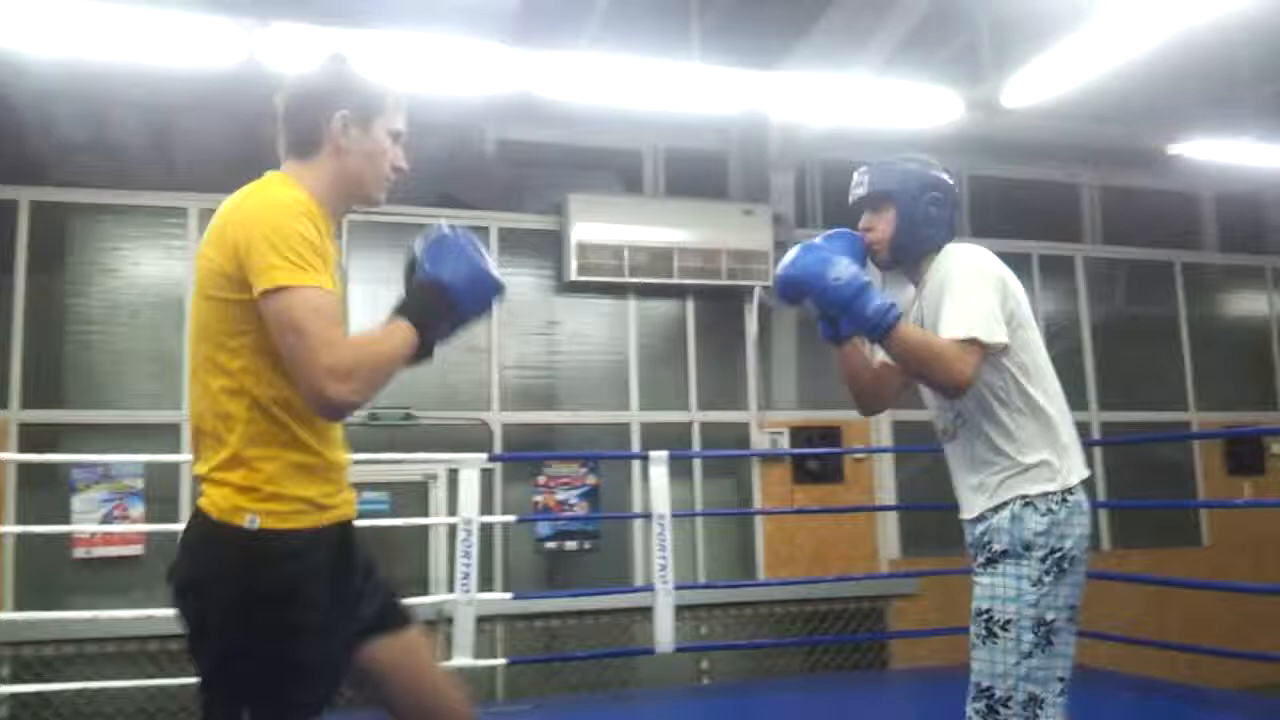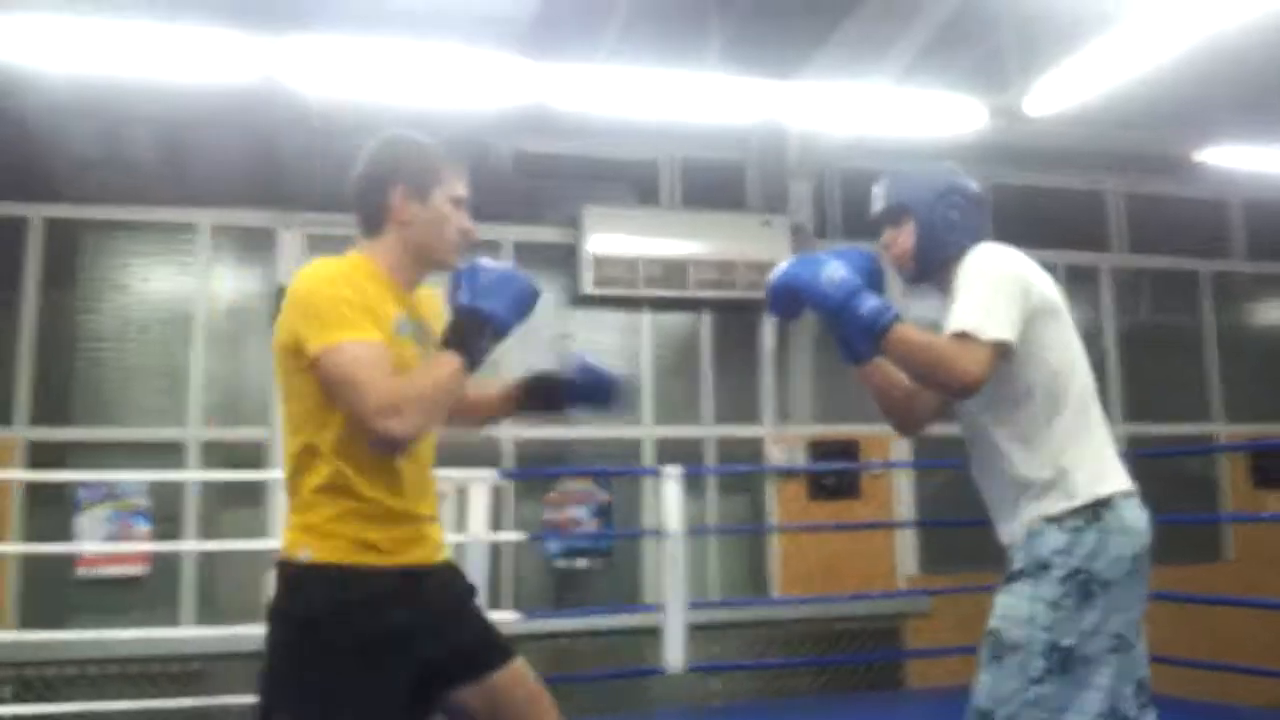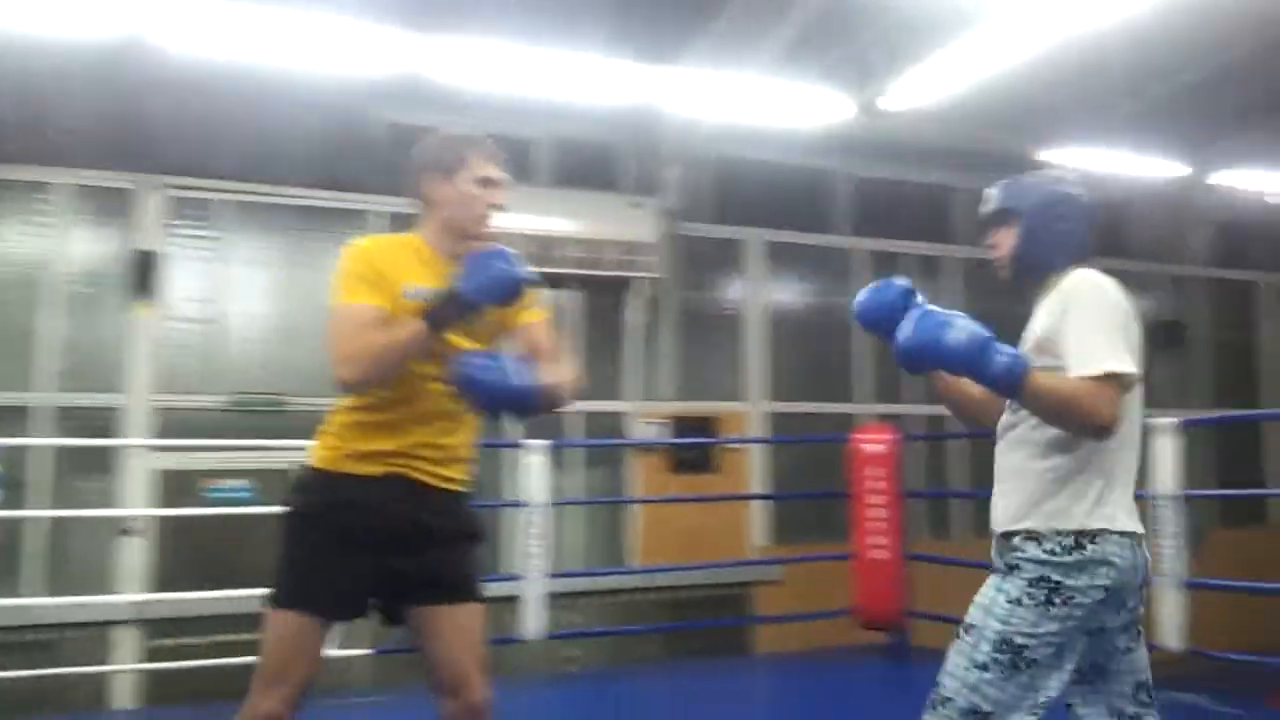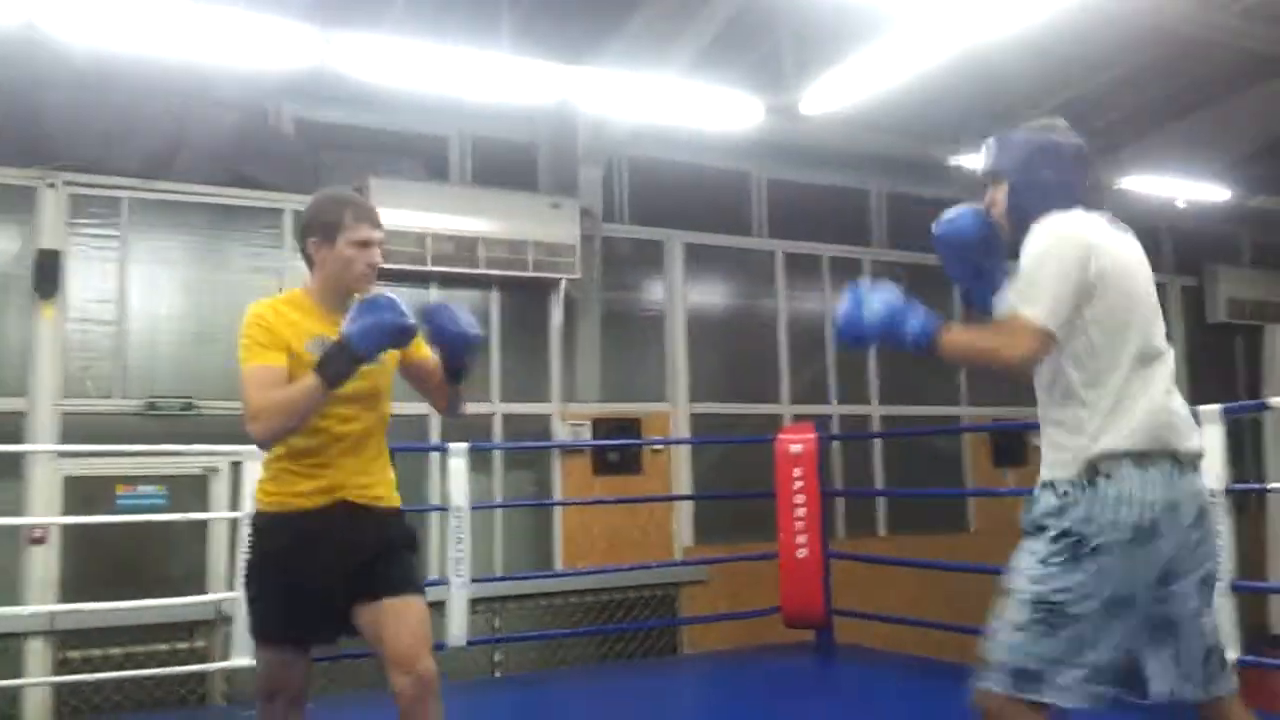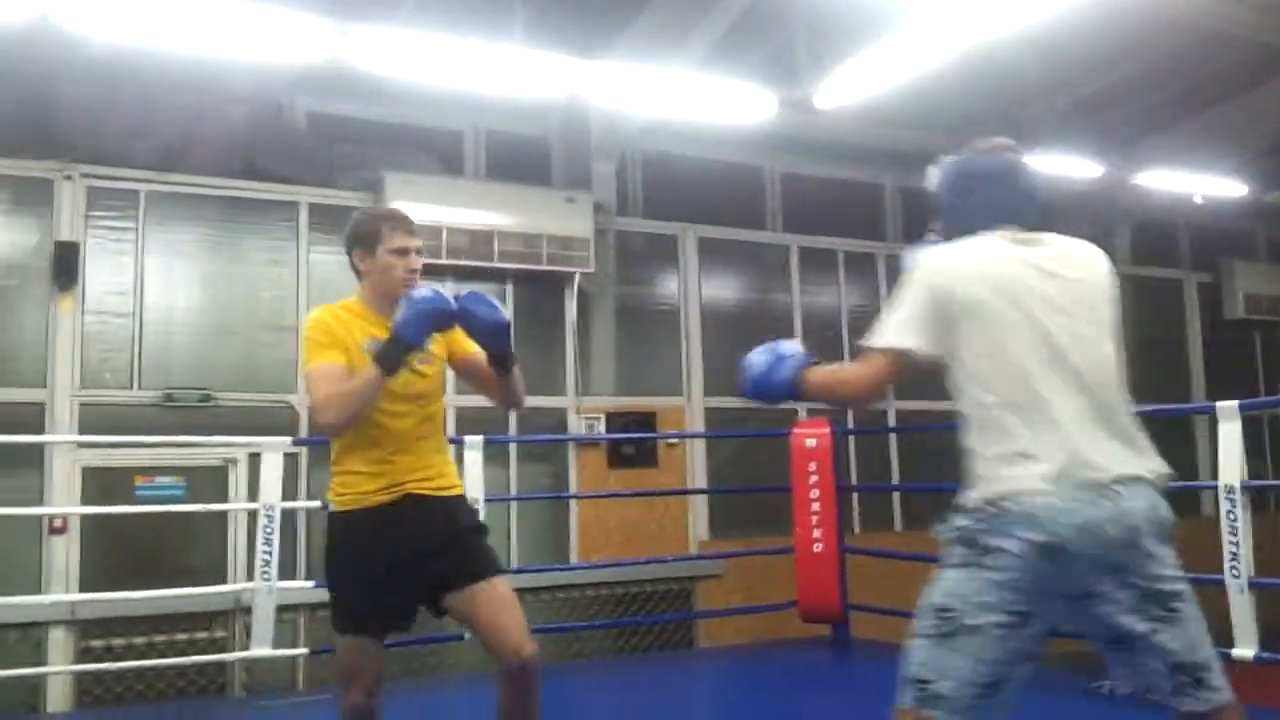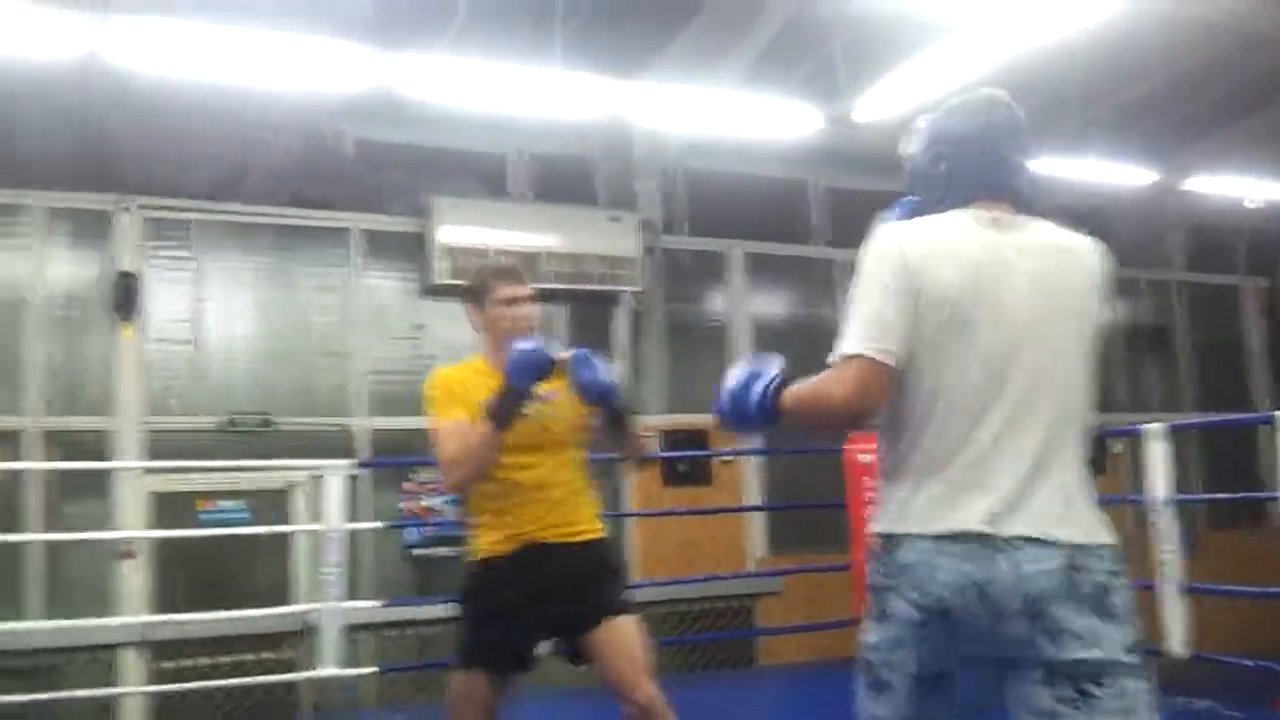
dt=0.4s
person 1, frame 1
left shoulder: (965, 265)
right shoulder: (930, 295)
left elbow: (956, 373)
right elbow: (873, 396)
left wrist: (860, 301)
right wrist: (838, 320)
left hip: (1033, 509)
right hip: (1009, 513)
person 1, frame 2
left shoulder: (992, 265)
right shoulder: (977, 291)
left elbow: (963, 374)
right elbow: (912, 415)
left wrist: (853, 306)
right wrist: (853, 335)
left hip: (1073, 527)
right hip: (1093, 523)
person 1, frame 3
left shoulder: (1092, 297)
right shoulder: (1057, 307)
left elbow: (1099, 412)
right elbow: (985, 412)
left wrist: (976, 354)
right wrist: (921, 350)
left hip: (1064, 551)
right hip: (1102, 547)
person 1, frame 4
left shoulder: (1055, 234)
right shoulder: (1116, 239)
left elbow: (1016, 353)
left wrist: (914, 326)
right wrist: (982, 279)
left hip: (1105, 488)
right hip: (1175, 486)
person 1, frame 5
left shoulder: (943, 265)
right shoulder: (1092, 262)
left elbow: (866, 378)
left wrist: (789, 375)
left hip: (1016, 516)
right hip: (1124, 503)
person 1, frame 6
left shoulder: (904, 247)
right shoulder: (1086, 259)
left elbow: (853, 394)
left wrist: (772, 396)
left hip: (924, 557)
right hip: (1060, 560)
person 2, frame 1
left shoulder: (301, 224)
right shoulder: (274, 214)
right elbow: (335, 385)
left wrist: (419, 322)
right wrist: (425, 312)
left hip: (316, 535)
right hip: (266, 545)
person 2, frame 2
left shoulder: (441, 293)
right shoulder: (328, 289)
right elbow: (395, 420)
left wrist: (537, 392)
right wrist: (469, 335)
left hip: (419, 576)
right hip: (339, 584)
person 2, frame 3
left shoulder: (506, 281)
right shoulder: (372, 258)
left elbow: (560, 377)
right elbow: (352, 370)
left wrist: (531, 386)
right wrist: (448, 305)
left hip: (436, 498)
right hip: (344, 486)
person 2, frame 4
left shoulder: (386, 313)
right shoulder: (269, 320)
left elbow: (448, 404)
right elbow: (264, 425)
left wrist: (457, 363)
right wrist: (341, 358)
left hip: (373, 516)
right hip: (291, 523)
person 2, frame 5
left shoulder: (439, 321)
right shoulder: (329, 324)
left elbow: (511, 399)
right elbow: (329, 416)
left wrist: (500, 349)
right wrist: (396, 348)
left hip: (441, 508)
right hip: (365, 517)
left knee: (520, 656)
person 2, frame 6
left shoulder: (568, 369)
right shoulder: (451, 384)
left elbow: (633, 451)
right elbow: (455, 475)
left wrist: (612, 409)
right wrist: (504, 403)
left hip: (579, 552)
right hip: (502, 562)
